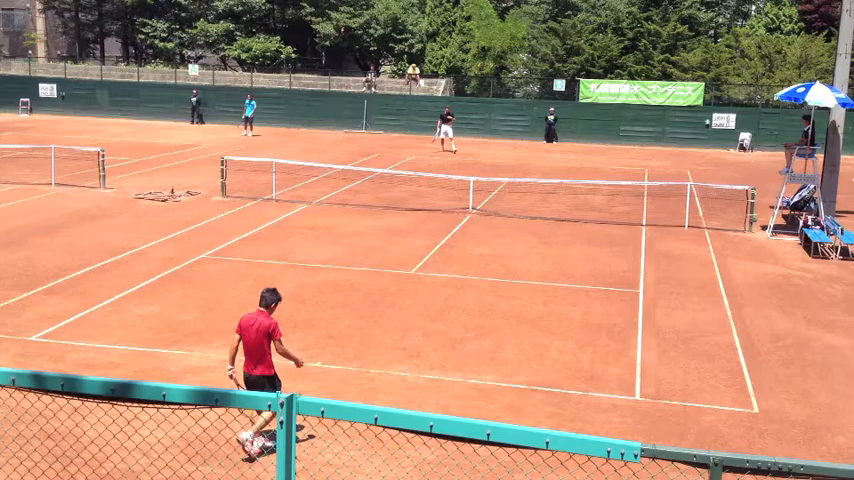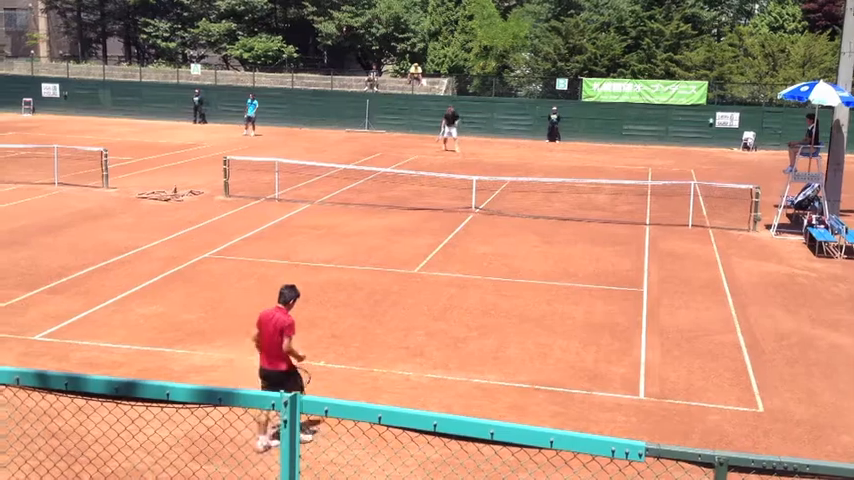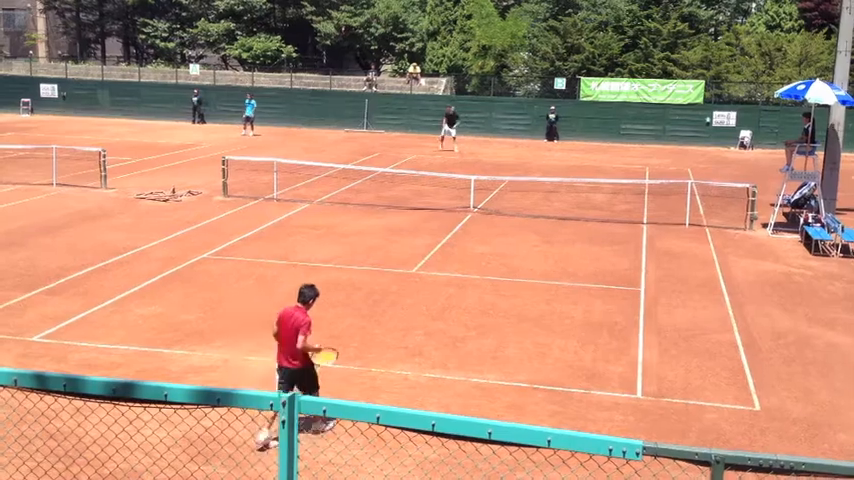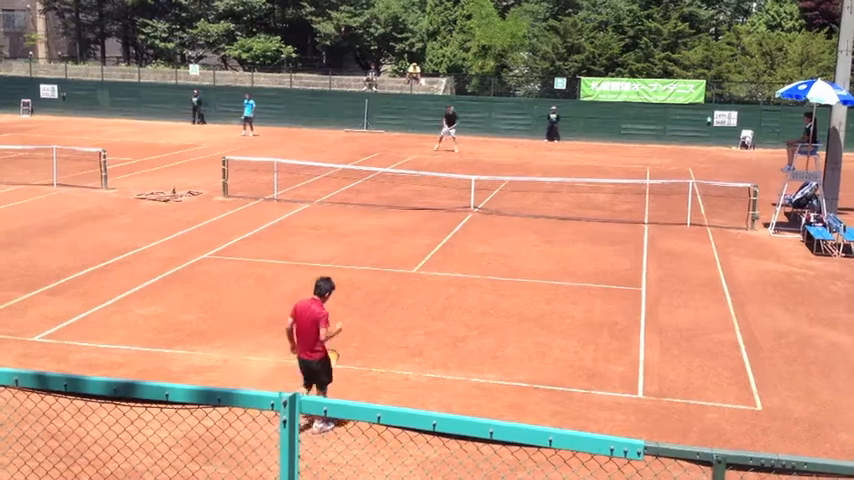
dt=0.2s
person 1, frame 1
left shoulder: (244, 319)
right shoulder: (271, 324)
left elbow: (234, 345)
right elbow: (280, 349)
left wrist: (231, 366)
right wrist: (296, 360)
left hip: (248, 373)
right hip: (265, 374)
left ankle: (257, 441)
right ankle: (248, 435)
person 1, frame 2
left shoulder: (264, 314)
right shoulder: (287, 320)
left elbow: (256, 338)
right elbow: (286, 348)
right wrist: (298, 356)
left hip: (265, 367)
right hip: (283, 368)
left ankle: (262, 440)
right ankle: (298, 432)
person 1, frame 3
left shoulder: (284, 312)
right shoulder: (305, 320)
left elbow: (275, 334)
right elbow: (300, 346)
right wrist: (315, 348)
left hip: (283, 365)
right hip: (300, 366)
right knee: (313, 395)
left ankle: (264, 435)
right ankle: (318, 424)
person 1, frame 4
left shoulder: (299, 305)
right shoulder: (321, 312)
left elbow: (288, 327)
right elbow: (323, 337)
left wrist: (292, 344)
right wrist: (336, 330)
left hip: (302, 356)
right hip: (318, 357)
left knee: (307, 386)
right knee: (321, 390)
right ankle: (319, 423)
